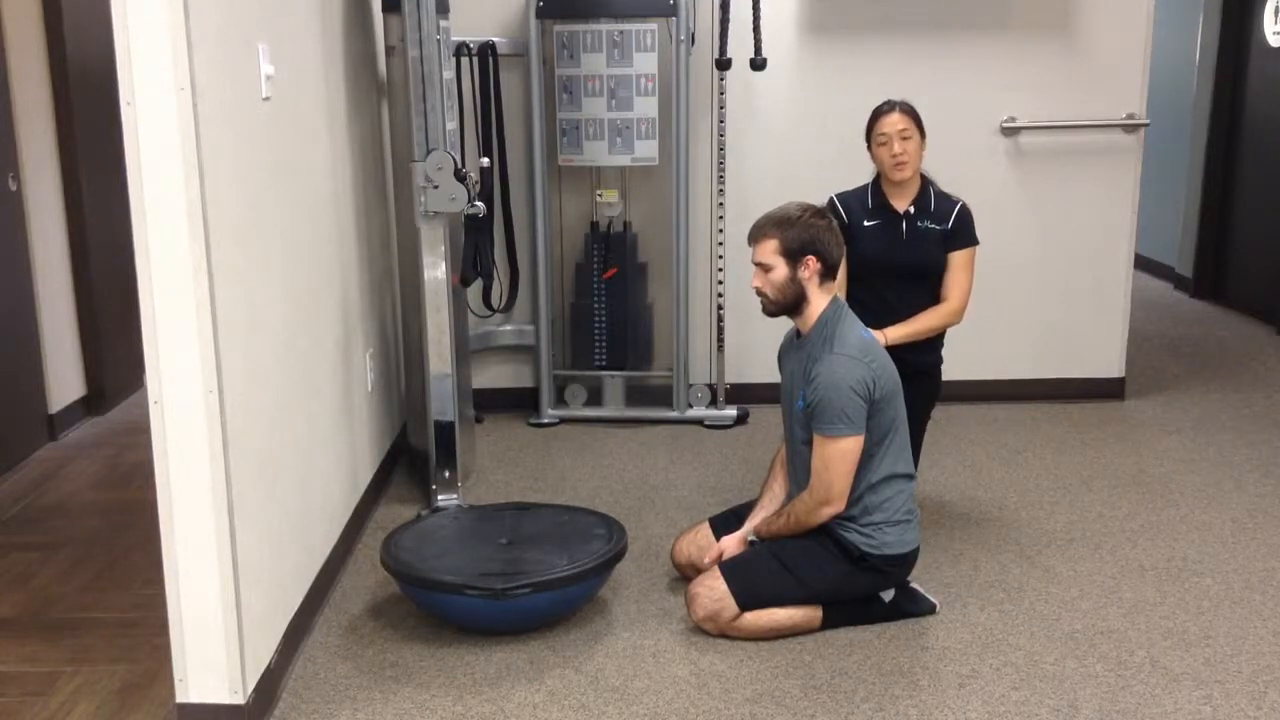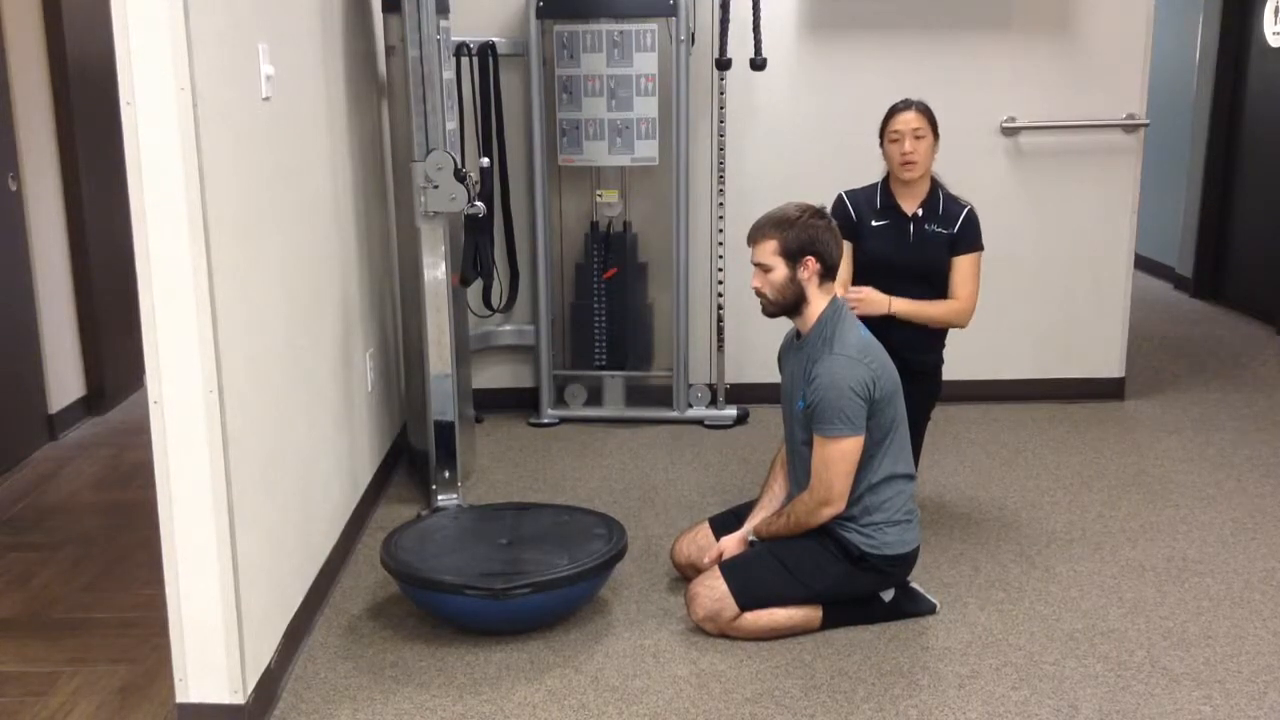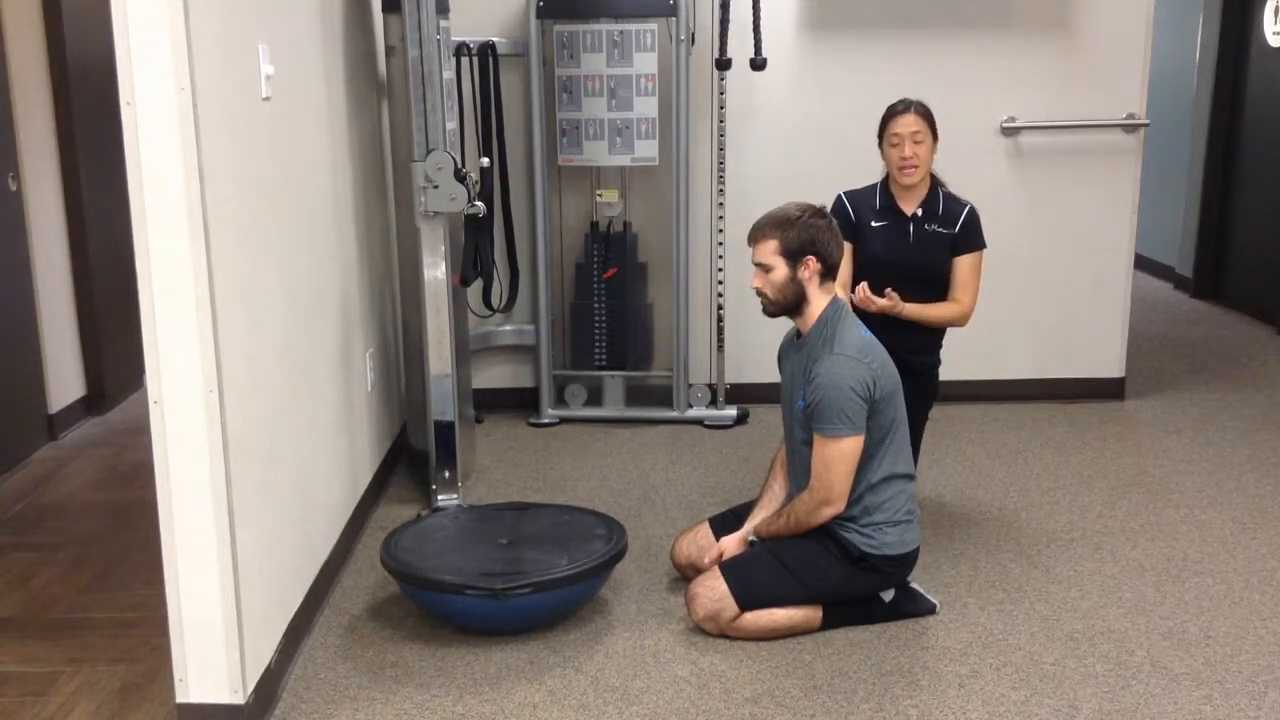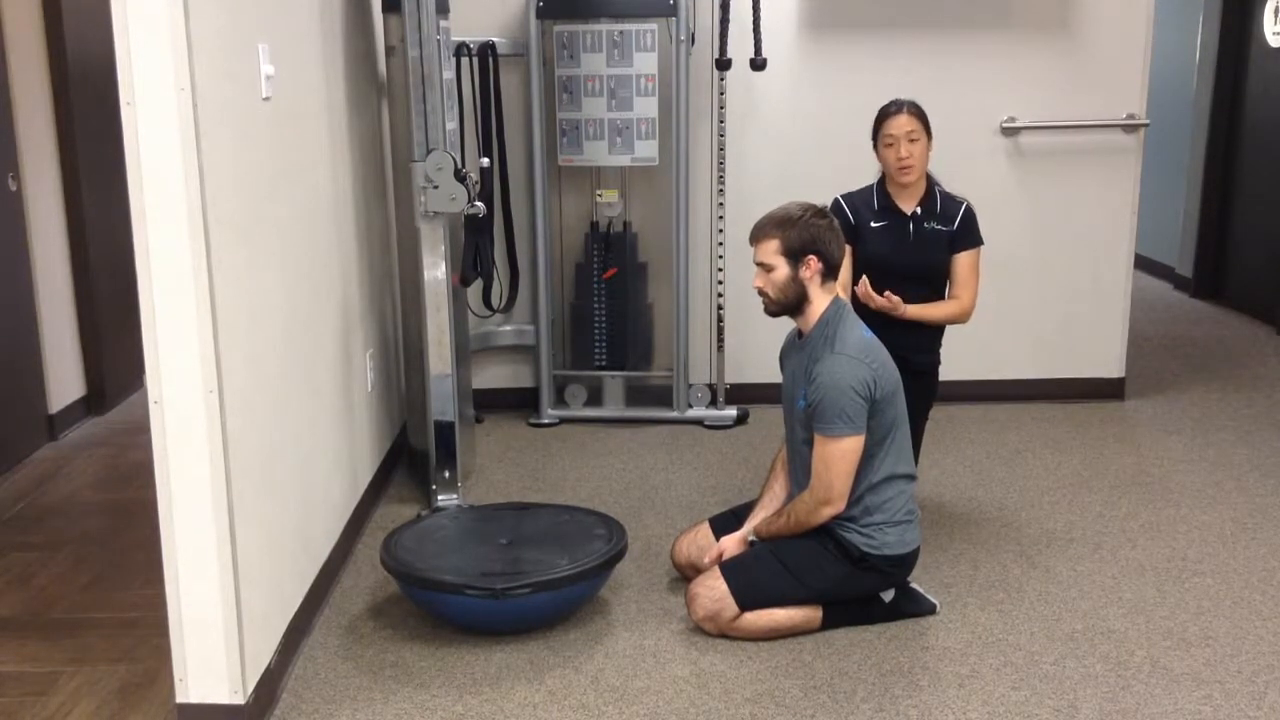
dt=1s
person 1, frame 1
left shoulder: (840, 367)
right shoulder: (799, 339)
left elbow: (827, 501)
right elbow: (792, 449)
left wrist: (753, 536)
right wrist: (750, 527)
left hip: (864, 541)
right hip: (820, 512)
left knee: (707, 604)
right knee: (688, 553)
left ankle: (873, 600)
right ankle: (856, 588)
person 1, frame 2
left shoulder: (840, 367)
right shoulder: (800, 339)
left elbow: (827, 501)
right elbow: (793, 449)
left wrist: (752, 536)
right wrist: (750, 526)
left hip: (864, 541)
right hip: (821, 512)
left knee: (707, 604)
right knee: (689, 553)
left ankle: (873, 600)
right ankle: (855, 588)
person 1, frame 3
left shoulder: (840, 366)
right shoulder: (799, 340)
left elbow: (826, 501)
right elbow: (792, 450)
left wrist: (753, 536)
right wrist: (750, 527)
left hip: (865, 541)
right hip: (824, 513)
left knee: (708, 604)
right knee: (688, 553)
left ankle: (873, 600)
right ankle: (849, 587)
person 1, frame 4
left shoulder: (841, 366)
right shoulder: (801, 340)
left elbow: (827, 501)
right elbow: (794, 450)
left wrist: (752, 537)
right wrist: (752, 526)
left hip: (864, 541)
right hip: (820, 512)
left knee: (707, 603)
right knee: (688, 553)
left ankle: (871, 600)
right ankle: (854, 588)
person 2, frame 1
left shoulder: (953, 215)
right shoulder: (844, 208)
left elbow: (952, 307)
right elbow: (832, 295)
left wrist: (883, 336)
left hip: (917, 369)
person 2, frame 2
left shoulder: (959, 218)
right shoulder: (852, 206)
left elbow: (960, 311)
right elbow: (837, 293)
left wrist: (887, 304)
left hip: (918, 371)
person 2, frame 3
left shoulder: (960, 217)
right shoulder: (851, 207)
left elbow: (961, 308)
right elbow: (836, 292)
left wrist: (899, 308)
left hip: (916, 370)
person 2, frame 4
left shoulder: (957, 215)
right shoulder: (849, 209)
left elbow: (963, 305)
right elbow: (837, 294)
left wrist: (900, 310)
left hip: (917, 369)
